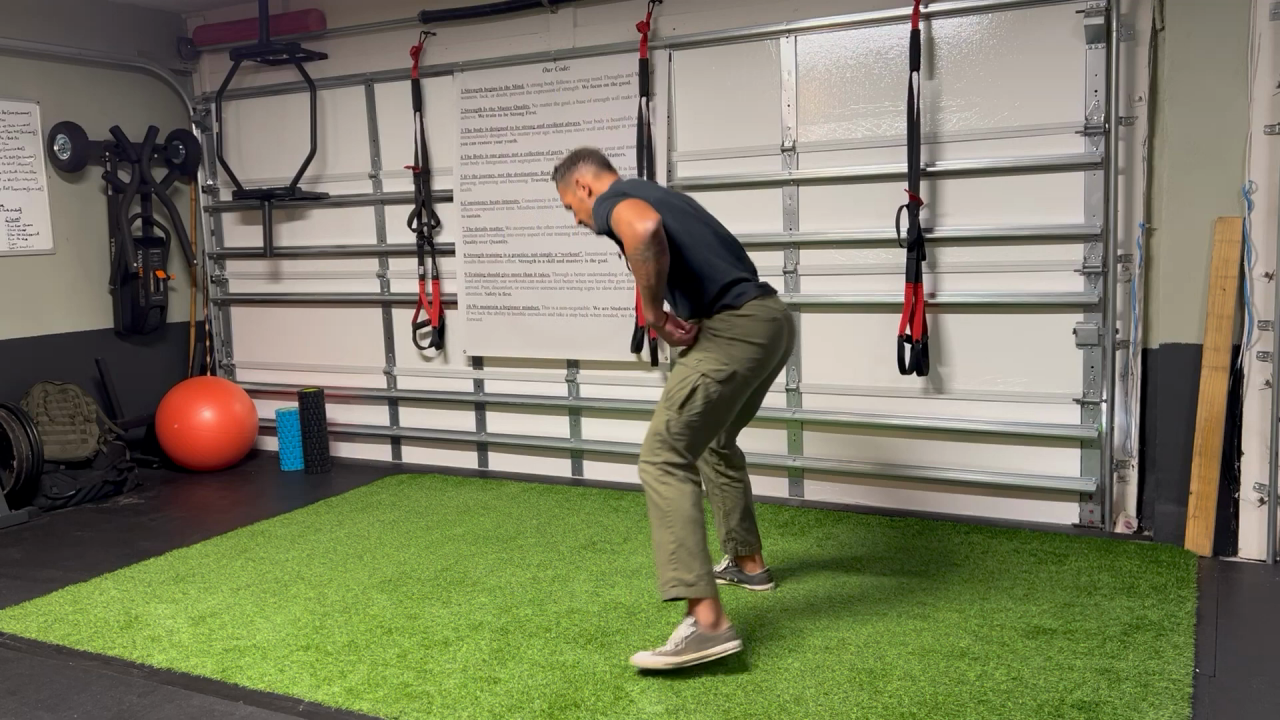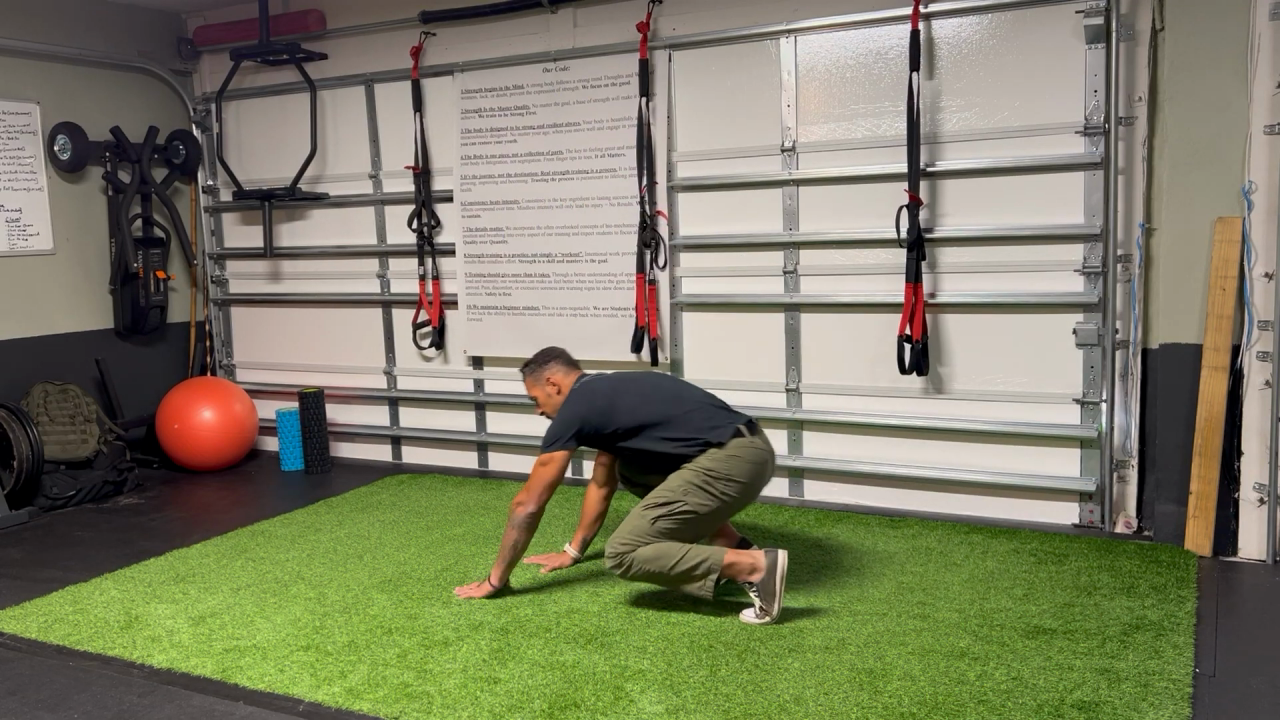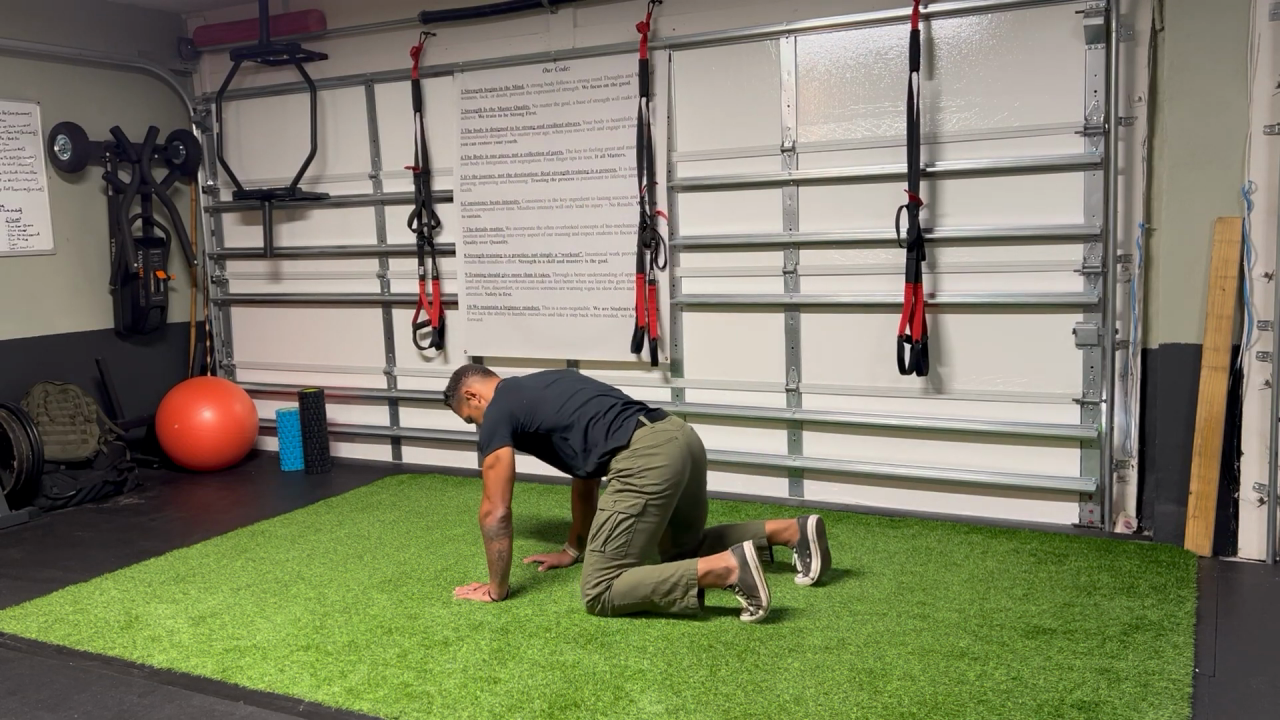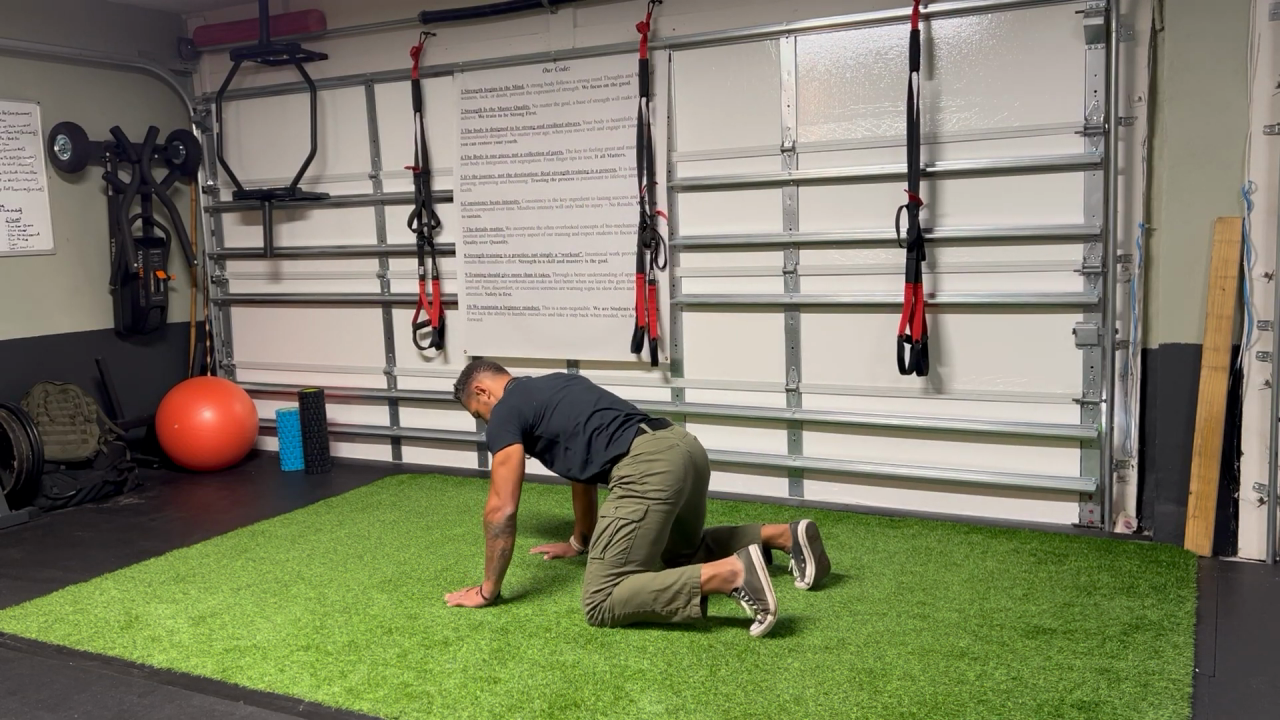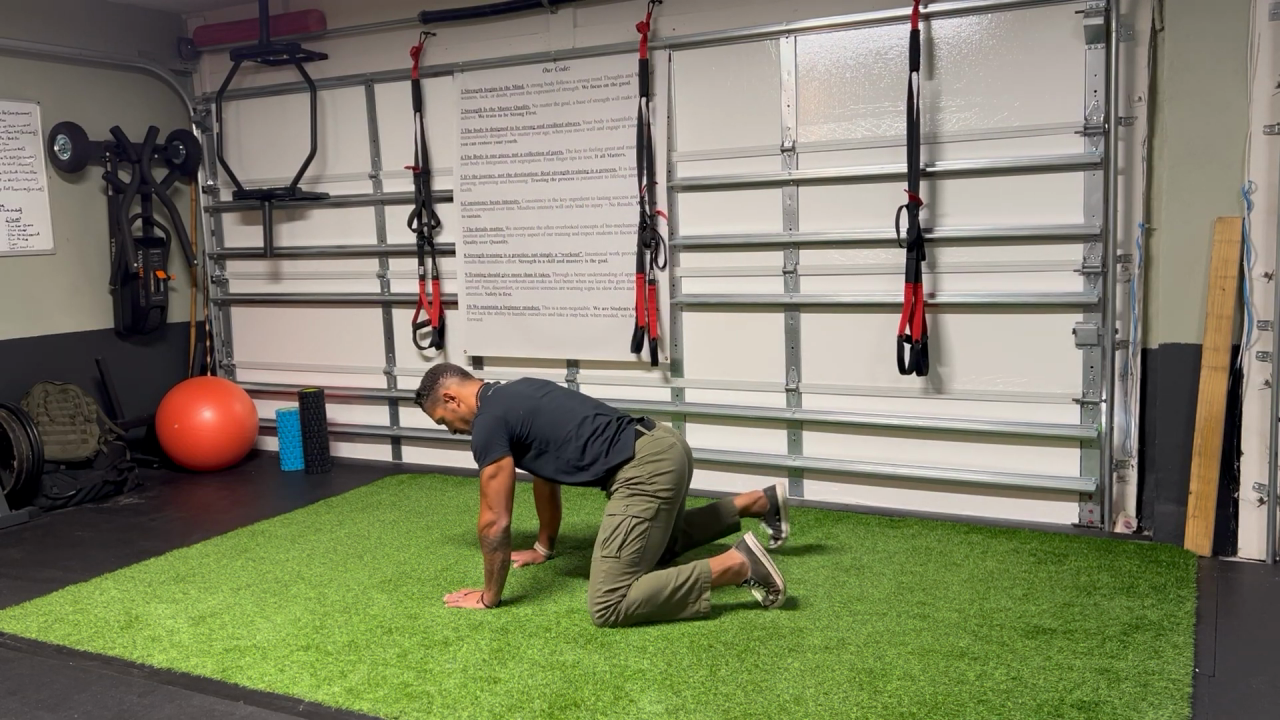
dt=1s
person 1, frame 1
left shoulder: (617, 198)
right shoulder: (649, 196)
left elbow: (646, 231)
left wrist: (653, 314)
right wrist: (679, 327)
left hip: (737, 330)
right hip: (771, 322)
left knee: (663, 460)
right knee: (712, 440)
left ankle: (707, 621)
right ankle: (749, 563)
person 1, frame 2
left shoulder: (577, 410)
right shoulder: (604, 394)
left elbow: (530, 504)
right elbow: (602, 484)
left wrist: (497, 579)
right wrist: (573, 551)
left hip: (732, 459)
right hip: (747, 448)
left knee: (624, 556)
right knee: (630, 468)
left ankle: (752, 565)
right ankle: (730, 543)
person 1, frame 3
left shoulder: (497, 413)
right shoulder: (540, 387)
left elbow: (496, 511)
right elbow: (587, 470)
left wrist: (497, 587)
right wrist: (573, 549)
left hip: (646, 458)
right hip: (680, 438)
left knee: (600, 594)
right knee: (682, 549)
left ankle: (725, 568)
right ankle: (792, 530)
person 1, frame 4
left shoulder: (506, 411)
right shoulder: (553, 386)
left elbow: (502, 509)
right elbow: (583, 465)
left wrist: (489, 590)
right wrist: (579, 541)
left hip: (647, 469)
right hip: (684, 447)
left knee: (601, 604)
right knee: (682, 552)
left ankle: (728, 573)
right ankle: (785, 536)
person 1, frame 5
left shoulder: (489, 423)
right shoulder: (515, 396)
left elbow: (495, 521)
right elbow: (545, 477)
left wrist: (489, 596)
right wrist: (544, 547)
left hip: (646, 468)
right hip: (665, 446)
left knee: (609, 607)
right knee: (658, 542)
left ankle: (737, 565)
right ankle: (756, 502)
